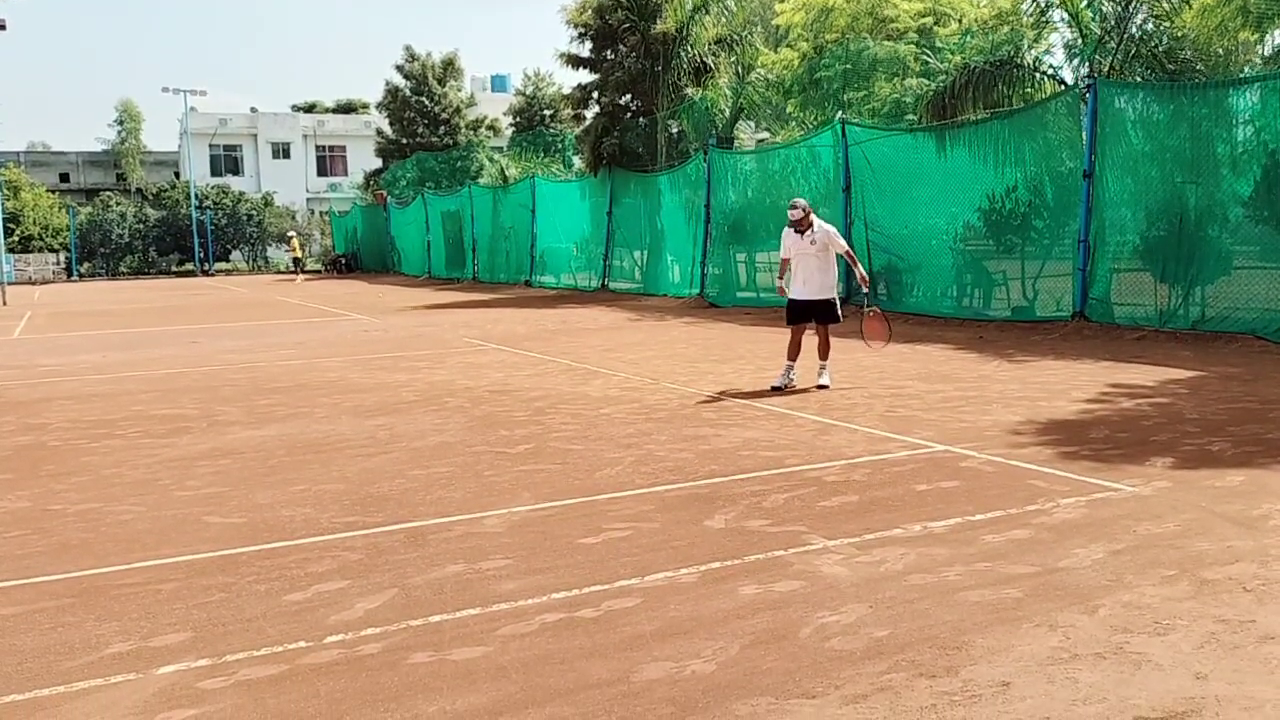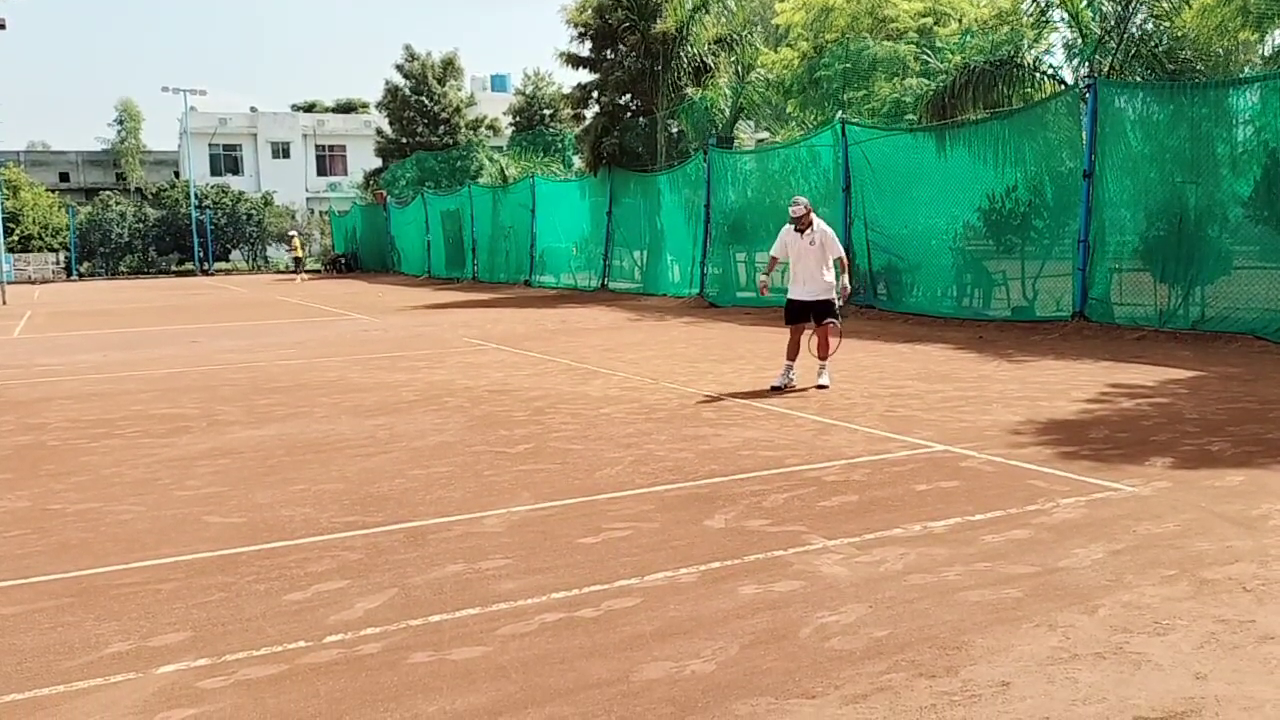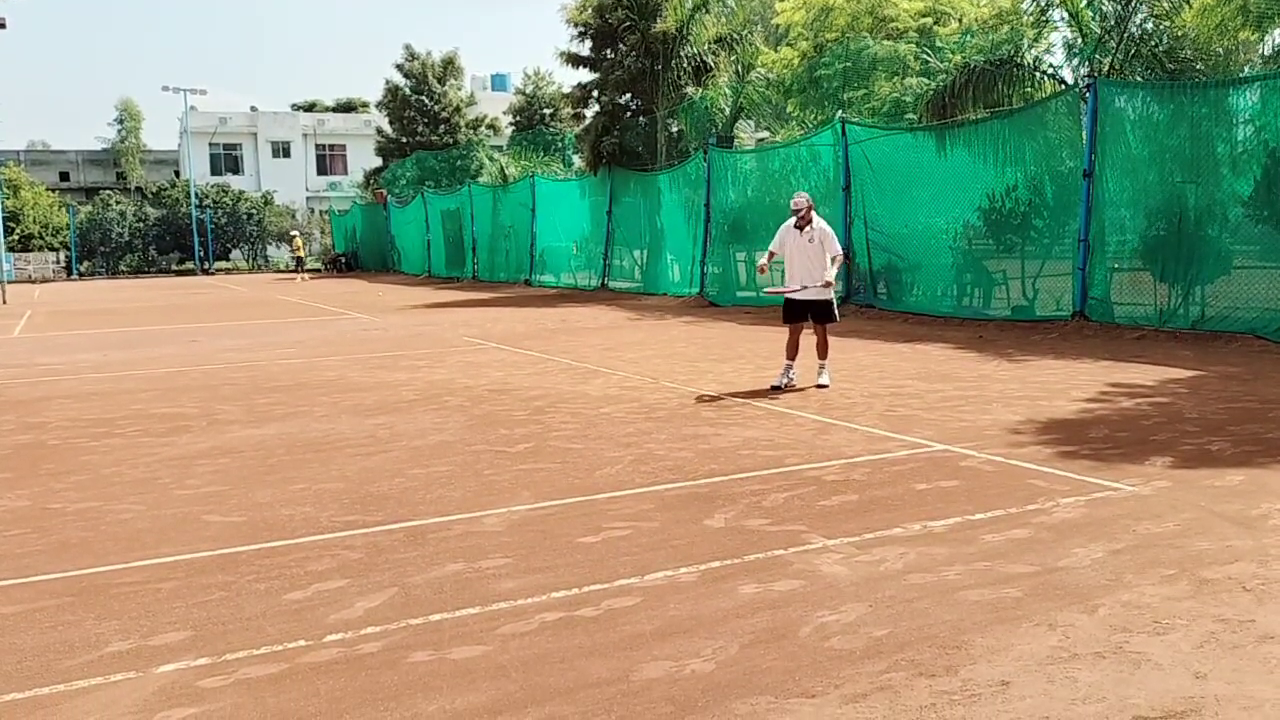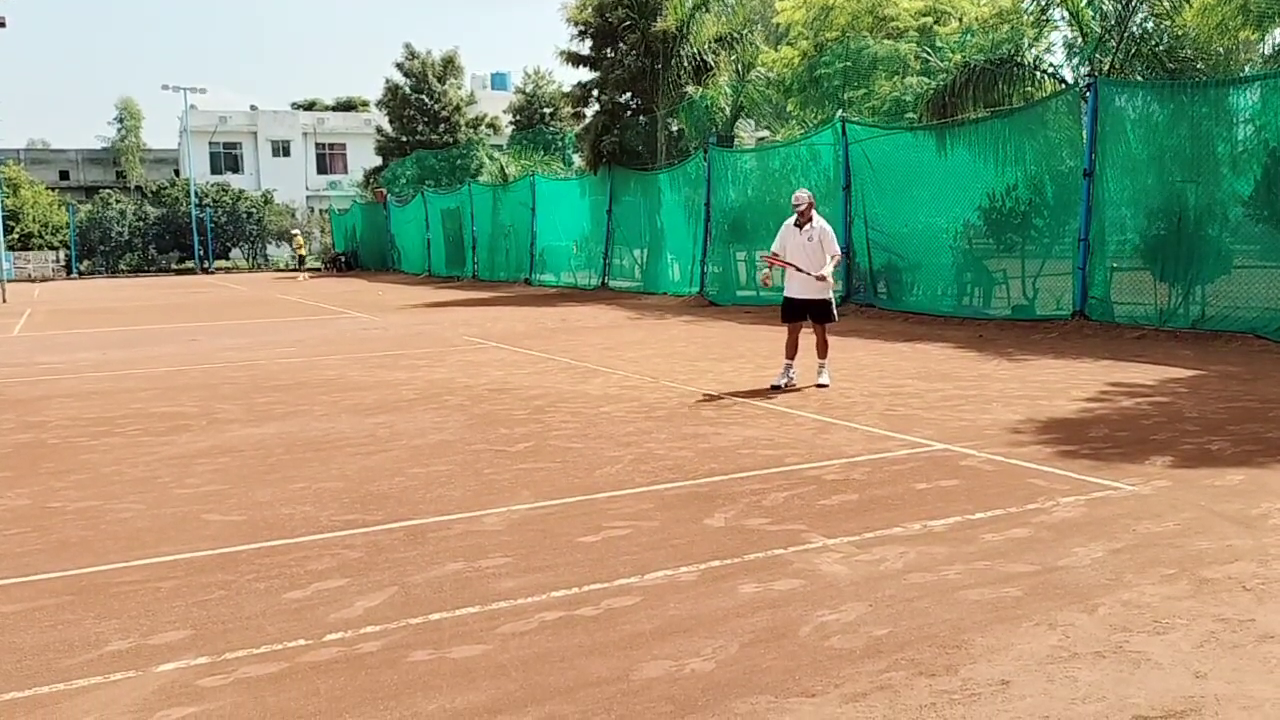
dt=0.2s
person 1, frame 1
left shoulder: (826, 231)
right shoulder: (788, 232)
left elbow: (845, 251)
right elbow: (785, 258)
left wrist: (858, 270)
right wrist: (780, 280)
left hip: (824, 293)
right hip: (797, 293)
left knee: (823, 333)
right knee: (796, 333)
left ankle: (823, 372)
right ankle: (788, 373)
person 1, frame 2
left shoulder: (824, 231)
right shoulder: (787, 231)
left elbow: (840, 256)
right elbow: (775, 255)
left wrist: (845, 279)
right wrist: (765, 276)
left hip: (822, 293)
right hip: (796, 293)
left knee: (822, 333)
right knee: (795, 333)
left ankle: (823, 372)
right ankle: (788, 373)
person 1, frame 3
left shoulder: (823, 229)
right shoulder: (787, 228)
left elbow: (838, 255)
right elbow: (774, 250)
left wrist: (832, 273)
right wrist: (764, 261)
left hip: (820, 292)
right hip: (794, 292)
left knee: (821, 332)
right knee: (794, 332)
left ankle: (823, 371)
right ankle: (788, 373)
person 1, frame 4
left shoulder: (823, 228)
right shoulder: (787, 226)
left elbow: (836, 254)
right elbow: (777, 252)
left wrist: (827, 269)
right wrist: (768, 270)
left hip: (819, 291)
right hip: (793, 291)
left knee: (820, 331)
right knee: (792, 331)
left ankle: (823, 371)
right ankle: (788, 372)
